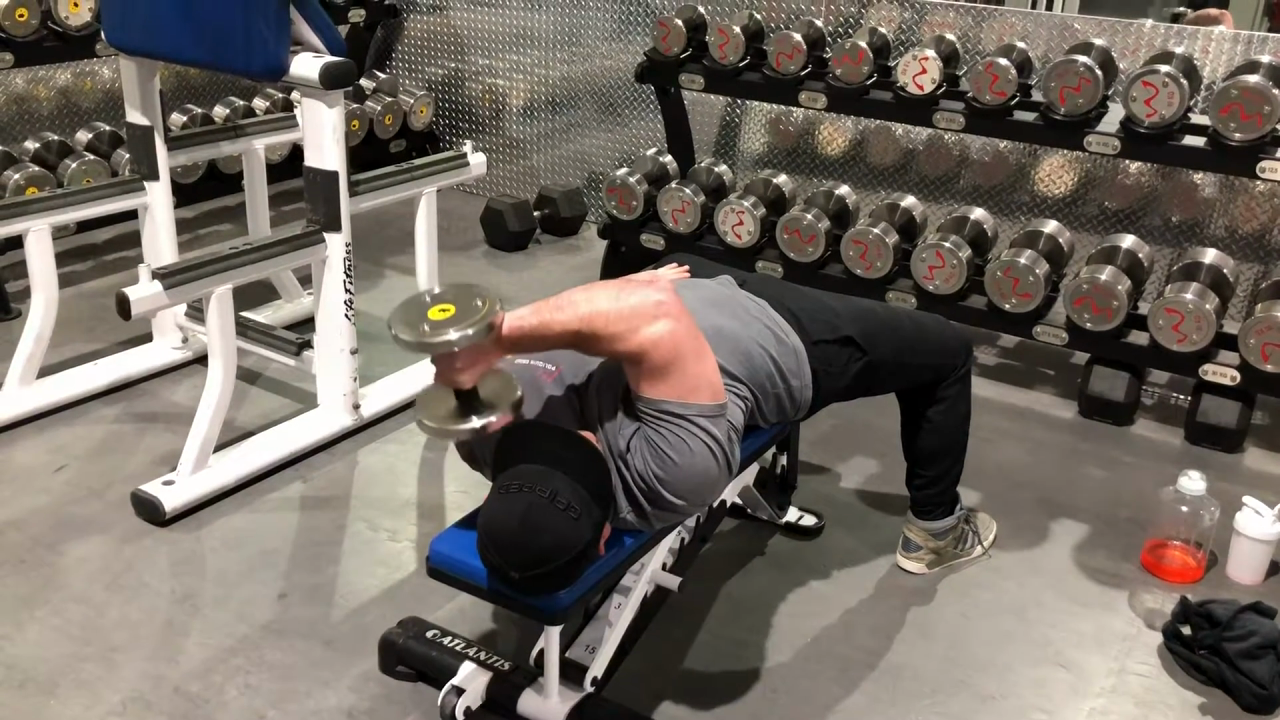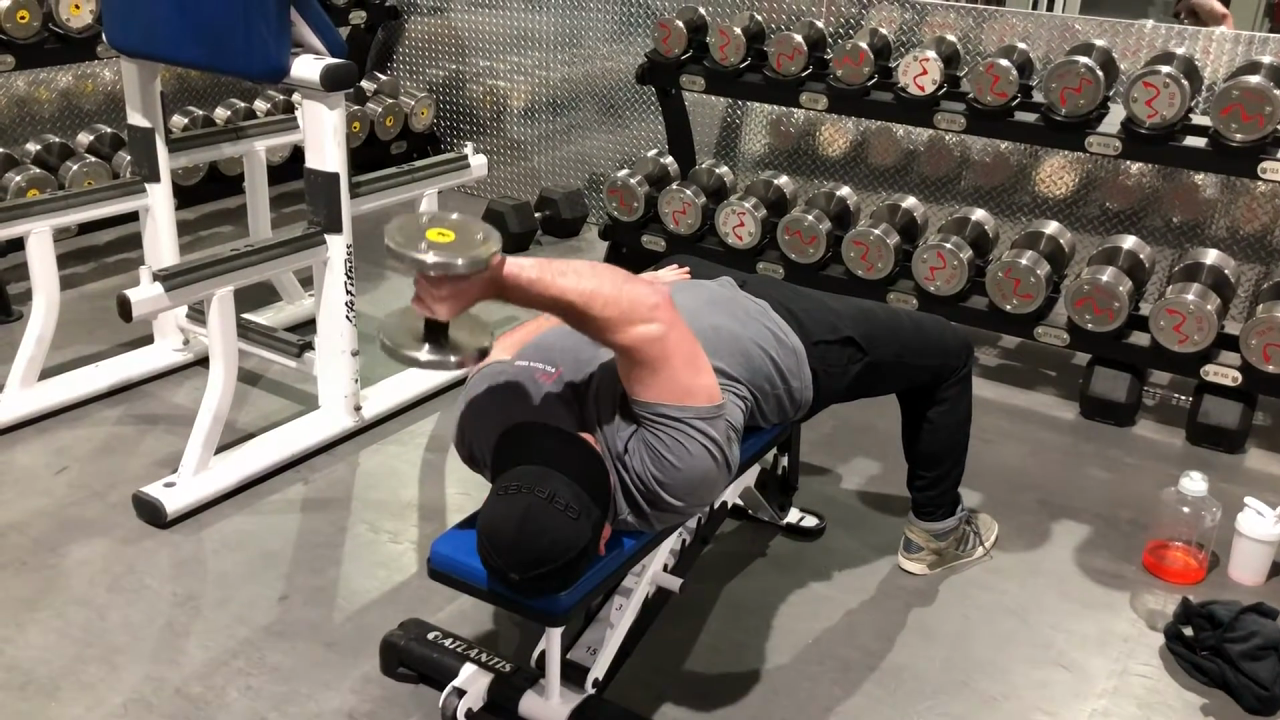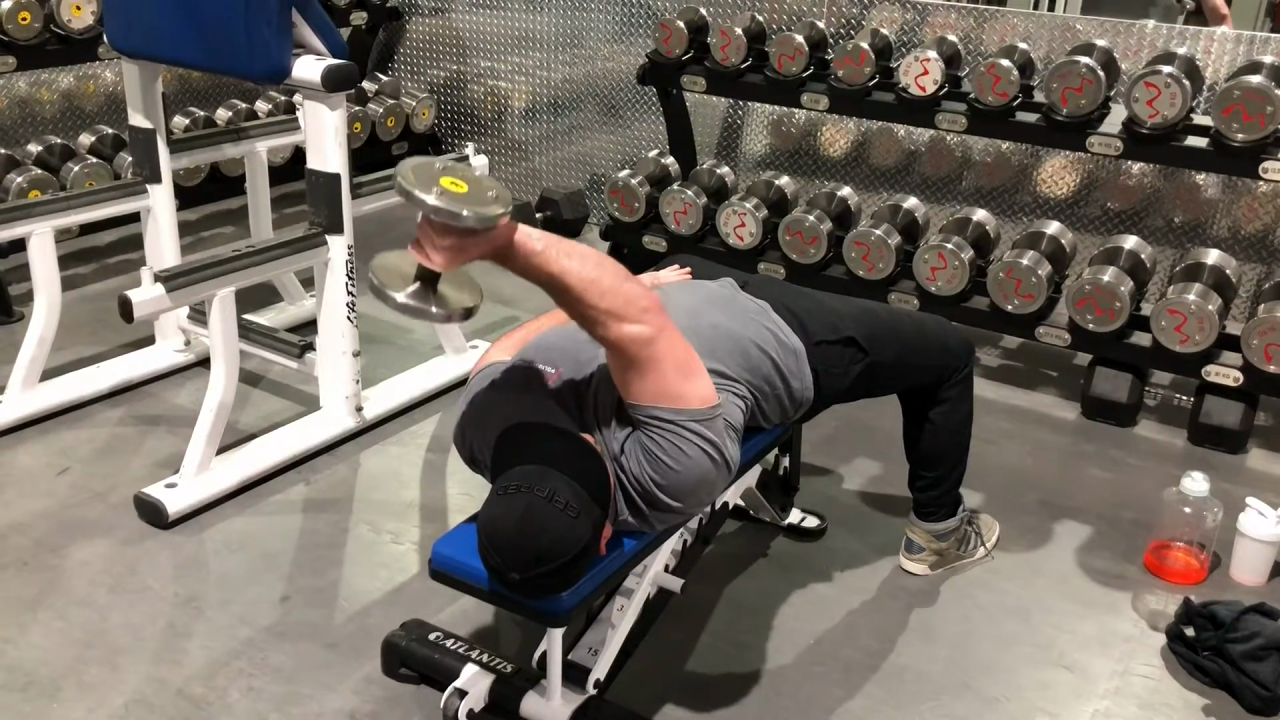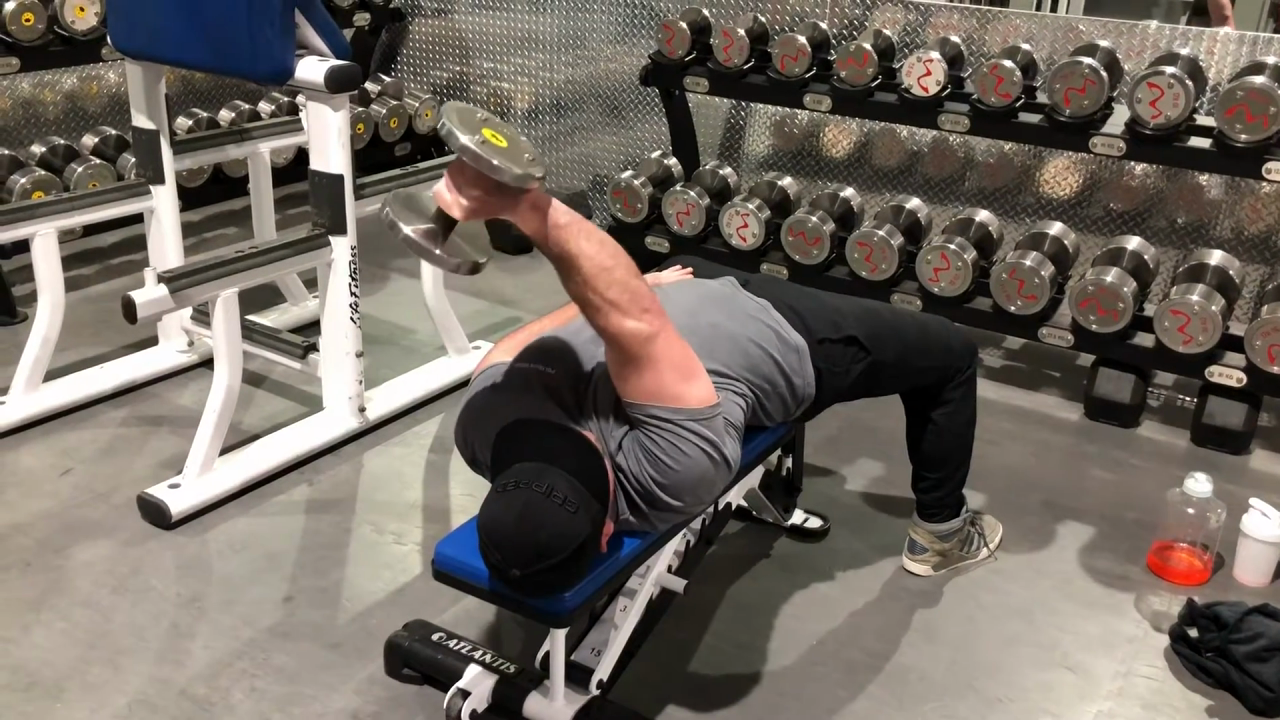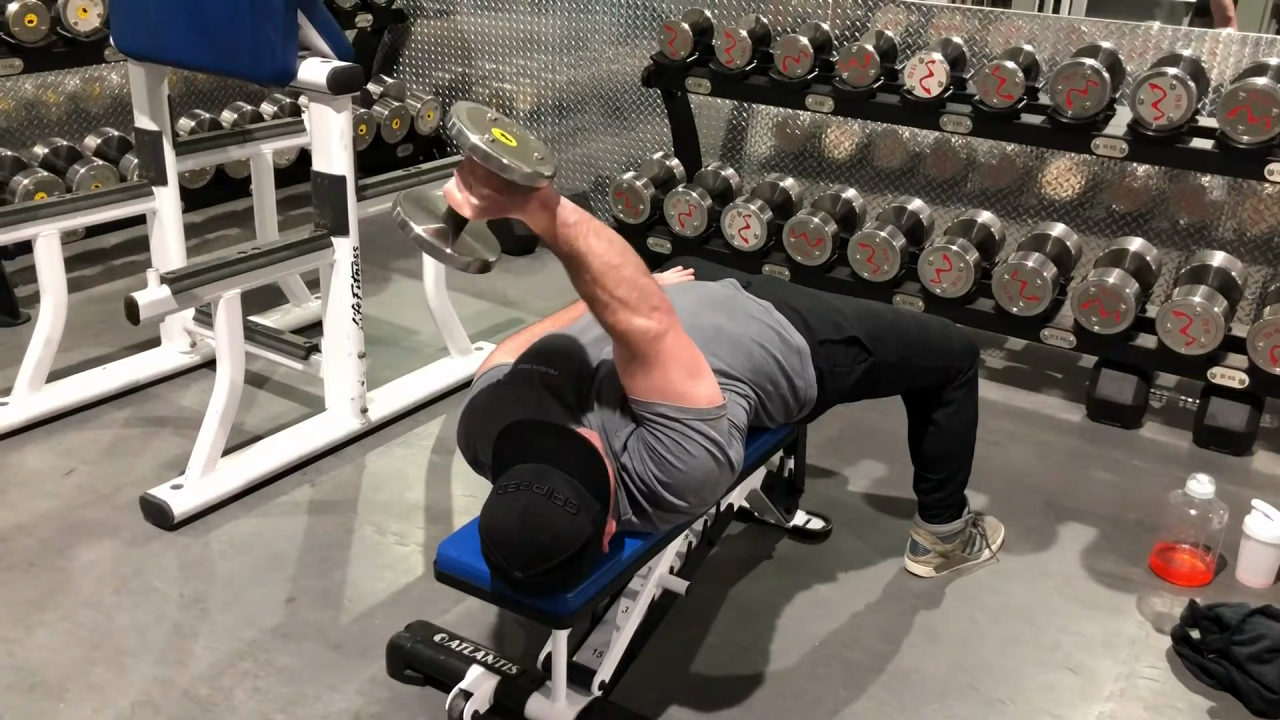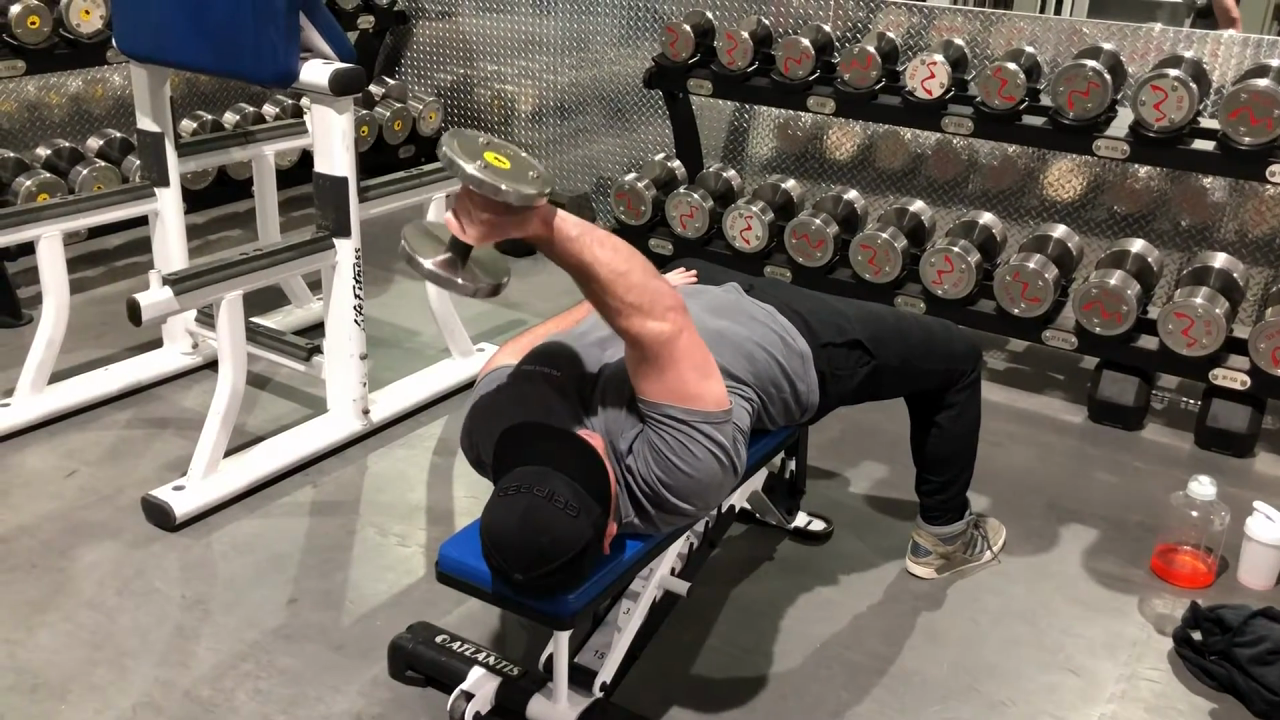
dt=0.3s
person 1, frame 1
left shoulder: (482, 430)
right shoulder: (675, 472)
left elbow: (507, 341)
right elbow: (654, 314)
right wrist: (492, 334)
right knee: (947, 351)
right ankle: (934, 530)
person 1, frame 2
left shoulder: (481, 426)
right shoulder: (674, 475)
left elbow: (503, 344)
right elbow: (646, 317)
right wrist: (481, 281)
right knee: (946, 352)
right ankle: (935, 531)
person 1, frame 3
left shoulder: (478, 425)
right shoulder: (672, 473)
left elbow: (501, 350)
right elbow: (636, 325)
left wrist: (632, 289)
right wrist: (495, 239)
right knee: (948, 353)
right ankle: (936, 532)
person 1, frame 4
left shoulder: (481, 425)
right shoulder: (673, 473)
left elbow: (508, 349)
right elbow: (635, 322)
left wrist: (612, 291)
right wrist: (522, 207)
right knee: (951, 354)
right ankle: (939, 533)
person 1, frame 5
left shoulder: (481, 425)
right shoulder: (673, 471)
left elbow: (508, 353)
right elbow: (643, 319)
left wrist: (601, 295)
right wrist: (532, 204)
right knee: (953, 355)
right ankle: (941, 534)
person 1, frame 6
left shoulder: (487, 428)
right shoulder: (679, 475)
left elbow: (508, 355)
right elbow: (656, 324)
left wrist: (605, 298)
right wrist: (533, 221)
right knee: (955, 356)
right ankle: (943, 536)
